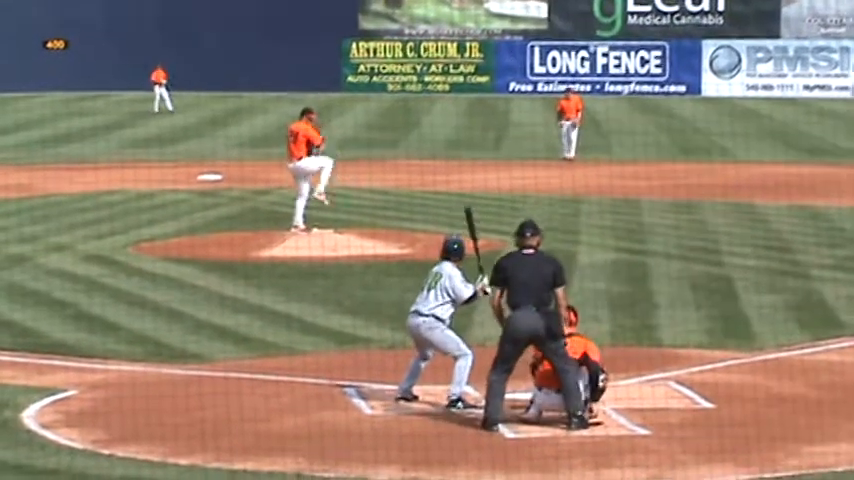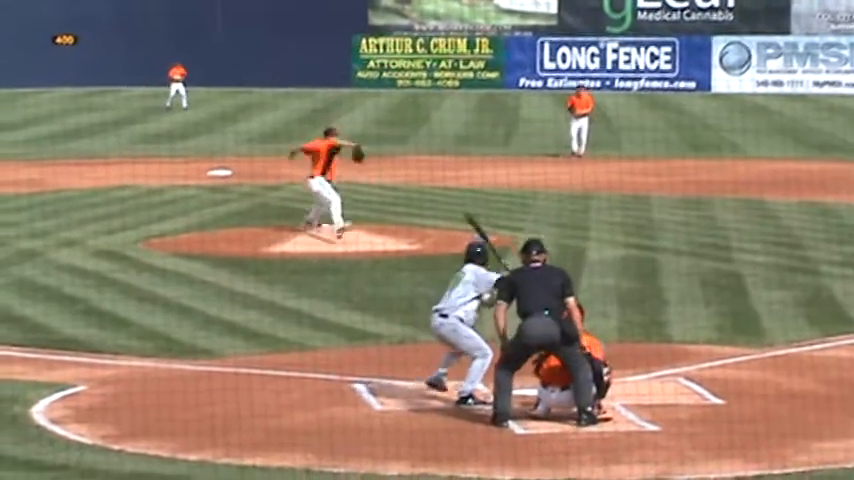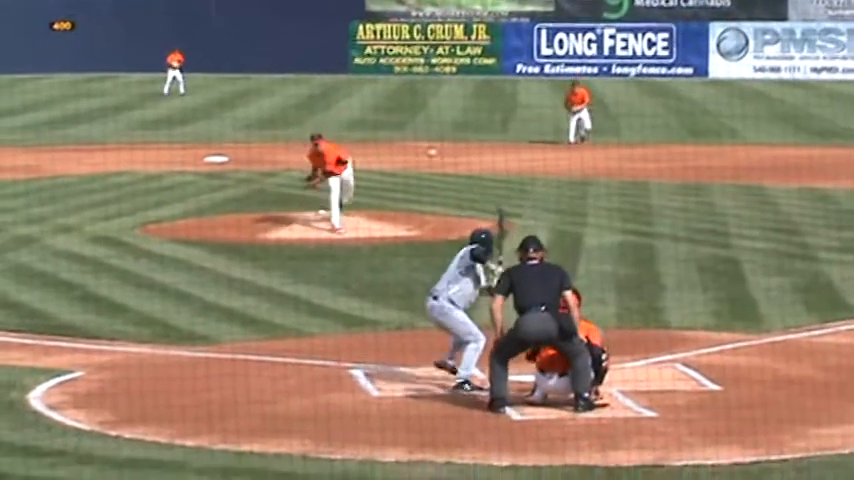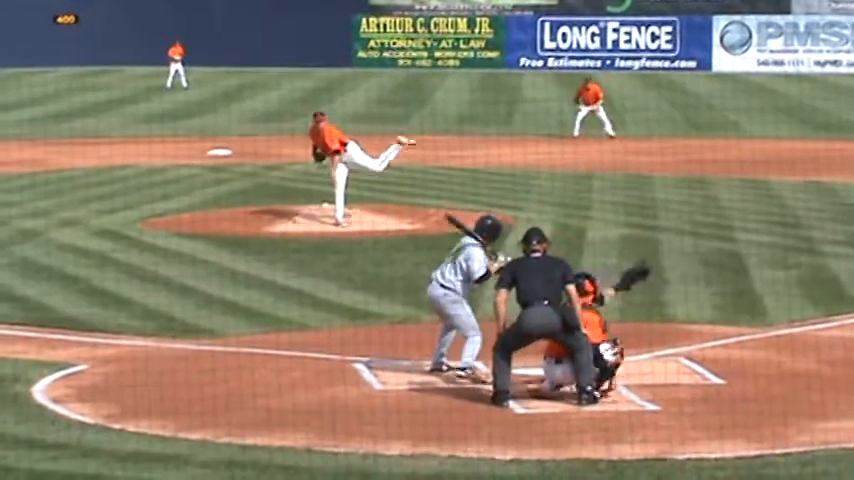
dt=0.4s
person 1, frame 1
left shoulder: (504, 262)
right shoulder: (552, 263)
left elbow: (495, 301)
right elbow: (561, 301)
left wrist: (505, 325)
right wrist: (560, 326)
left hip: (517, 320)
right hip: (543, 321)
left knee: (499, 371)
right knee: (566, 367)
left ankle: (491, 419)
right ankle: (576, 417)
person 1, frame 2
left shoulder: (513, 277)
right shoulder: (560, 274)
left elbow: (499, 312)
right elbow: (573, 309)
left wrist: (504, 342)
right wrist: (579, 339)
left hip: (528, 329)
right hip: (555, 328)
left knee: (504, 368)
right knee: (580, 366)
left ankle: (501, 414)
right ankle: (586, 413)
person 1, frame 3
left shoulder: (510, 273)
right shoulder: (557, 271)
left elbow: (495, 306)
right elbow: (572, 304)
left wrist: (499, 335)
right wrist: (576, 333)
left hip: (525, 324)
right hip: (552, 323)
left knee: (499, 355)
right knee: (580, 353)
left ankle: (498, 400)
right ankle: (583, 399)
person 1, frame 4
left shoulder: (513, 266)
right shoulder: (560, 264)
left elbow: (499, 300)
right elbow: (574, 297)
left wrist: (501, 330)
right wrist: (580, 327)
left hip: (528, 318)
right hip: (555, 317)
left knee: (502, 348)
right knee: (582, 346)
left ankle: (502, 393)
right ankle: (586, 392)
person 2, frame 1
left shoulder: (437, 269)
right shoulder: (452, 272)
left elbow: (457, 293)
right elbow: (465, 299)
left wrist: (476, 287)
right wrist: (481, 287)
left hip: (414, 319)
right hip: (430, 323)
left knee: (424, 355)
right knee: (464, 355)
left ankle: (404, 392)
right ankle: (455, 399)
person 2, frame 2
left shoulder: (465, 272)
right shoulder: (475, 272)
left elbow: (486, 300)
left hip: (439, 320)
right hip: (450, 323)
left knee: (459, 348)
right knee: (484, 354)
left ankle: (437, 378)
right ankle: (465, 395)
person 2, frame 3
left shoulder: (476, 266)
right shoulder: (468, 252)
left elbow: (483, 288)
right elbow: (477, 253)
left wrist: (494, 285)
right wrist: (491, 267)
left hip: (441, 305)
right hip: (443, 306)
left knee: (464, 332)
right knee: (477, 339)
left ankle: (447, 361)
right ankle: (462, 381)
person 2, frame 4
left shoulder: (468, 242)
right shoulder: (475, 250)
left elbow: (482, 267)
right elbow: (480, 278)
left wrist: (496, 264)
right wrist: (495, 266)
left hip: (435, 289)
right hip: (448, 295)
left knee: (450, 325)
right knee: (474, 335)
left ankle: (438, 363)
right ankle: (465, 367)
person 3, frame 1
right shoulder: (585, 342)
left elbow: (534, 369)
right elbow: (594, 370)
right wrist: (593, 400)
left hip: (541, 399)
right knee: (601, 376)
left ankle: (533, 411)
person 3, frame 2
right shoulder: (590, 339)
left elbow: (538, 370)
right elbow: (597, 367)
right wrist: (598, 399)
left hip: (546, 396)
right hip: (570, 396)
right knee: (604, 370)
left ankle: (541, 408)
person 3, frame 3
right shoulder: (588, 325)
left elbow: (531, 356)
right elbow: (596, 354)
right wrist: (596, 384)
left hip: (543, 382)
right hip: (567, 383)
right knee: (602, 355)
left ankle: (537, 394)
person 3, frame 4
right shoulder: (593, 316)
right elbow: (593, 351)
right wrist: (608, 374)
left hip: (549, 369)
right hip: (568, 371)
right knee: (615, 347)
left ankle: (549, 384)
right ankle: (593, 388)
person 4, frame 1
left shoulder: (292, 128)
right shoulder: (307, 128)
right elbow: (319, 146)
left wrist: (315, 135)
right wrist: (320, 137)
left hip: (294, 166)
right hip: (302, 163)
left knee: (302, 195)
right knee: (328, 162)
left ankle: (297, 224)
right ankle: (319, 190)
person 4, frame 2
left shoulder: (319, 143)
right shoulder: (329, 144)
left elbow: (303, 148)
right elbow: (337, 143)
left wrist: (294, 151)
right wrist: (352, 144)
left hip: (321, 182)
right hip: (318, 182)
left knee: (323, 203)
right knee: (334, 199)
left ankle: (310, 222)
right ankle: (339, 226)
person 4, frame 3
left shoulder: (330, 150)
right shoulder: (311, 154)
left elbow: (327, 172)
left wrist: (316, 181)
right wrist: (313, 174)
left hip: (344, 169)
right hip: (331, 174)
left knee: (348, 192)
right knee: (334, 191)
left ankle: (344, 201)
right ankle: (336, 224)
person 4, frame 4
left shoulder: (328, 130)
right shoulder: (312, 132)
left elbow: (336, 152)
left wrist: (333, 170)
right wrist: (315, 152)
left hip: (350, 151)
right hip: (338, 158)
left knee: (378, 166)
right knee: (339, 187)
left ankle: (400, 143)
right ankle: (339, 218)
